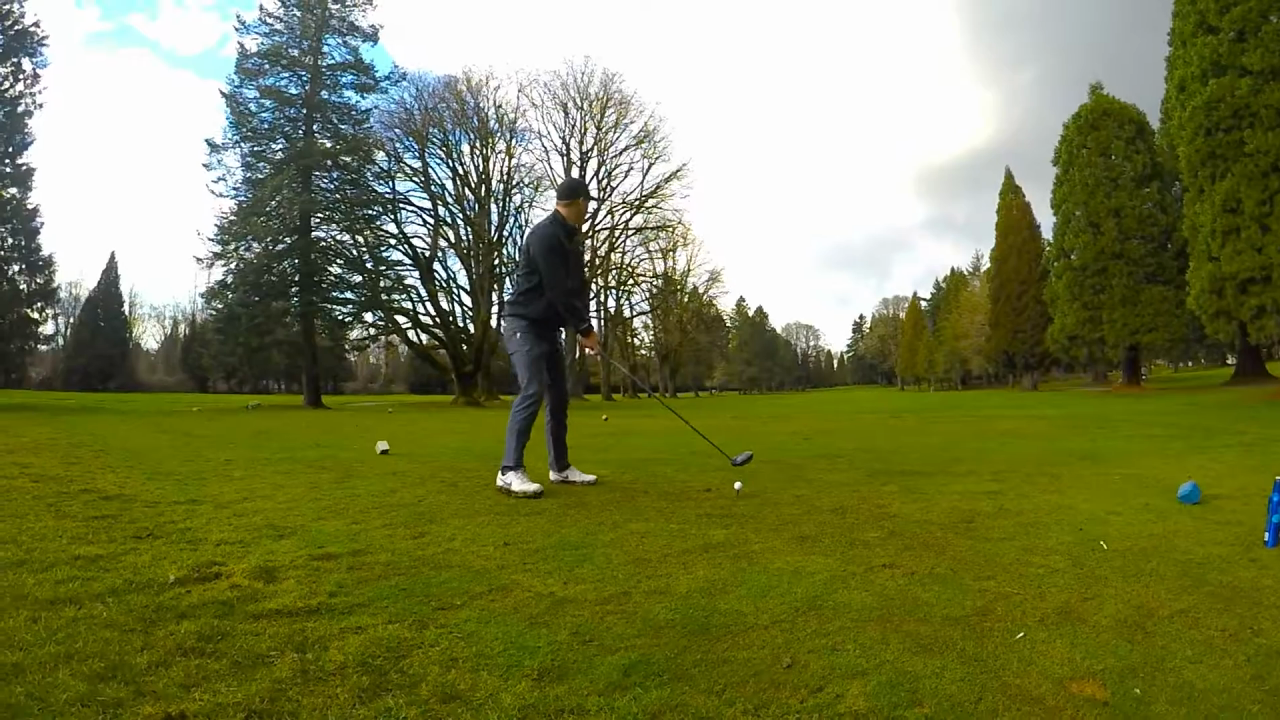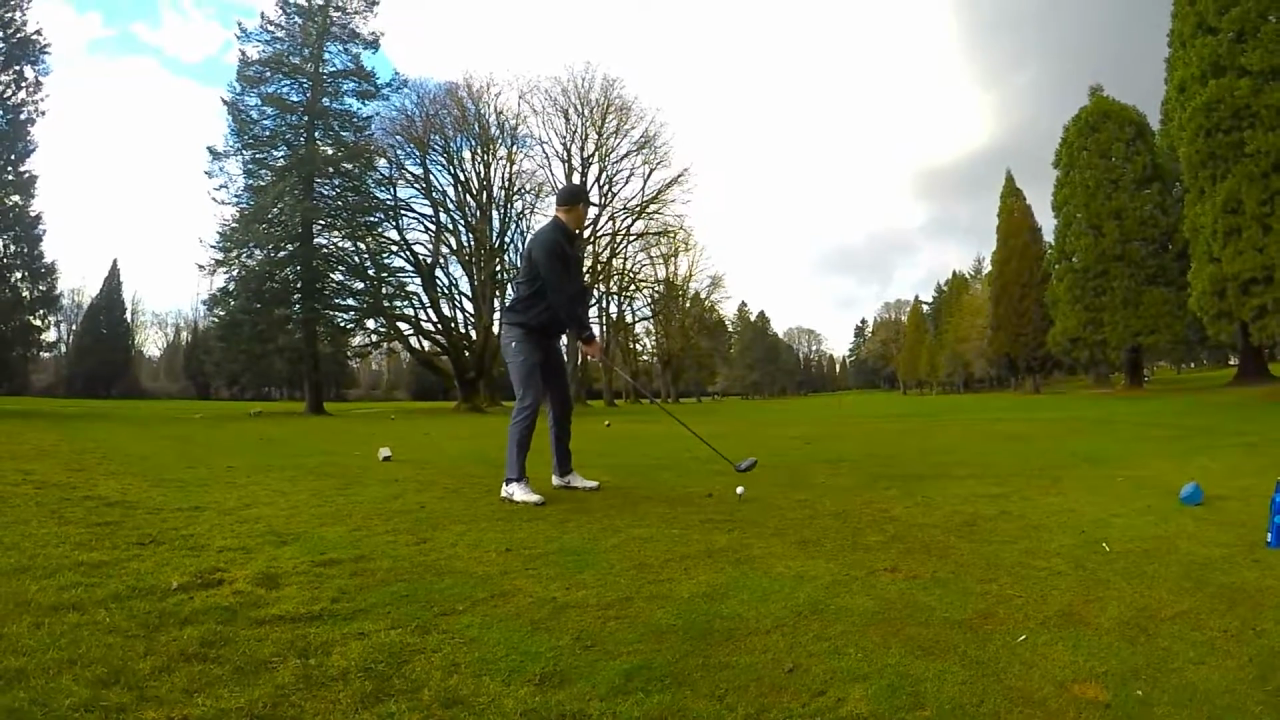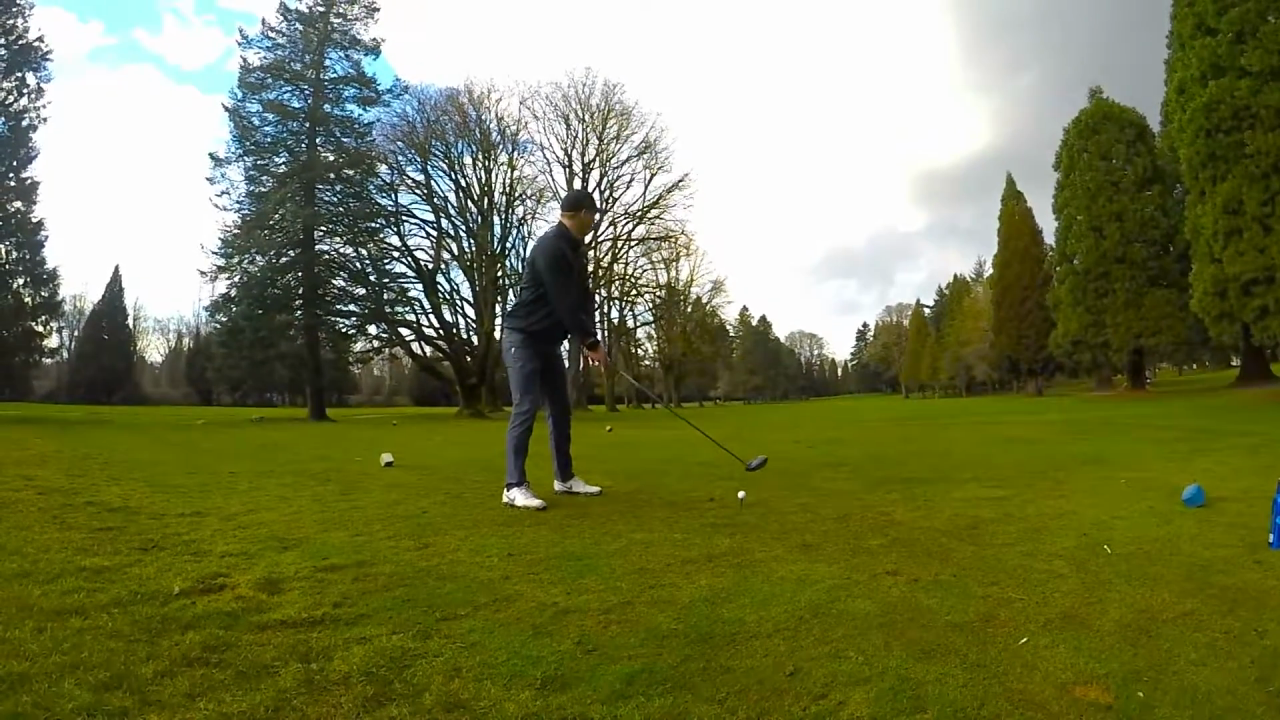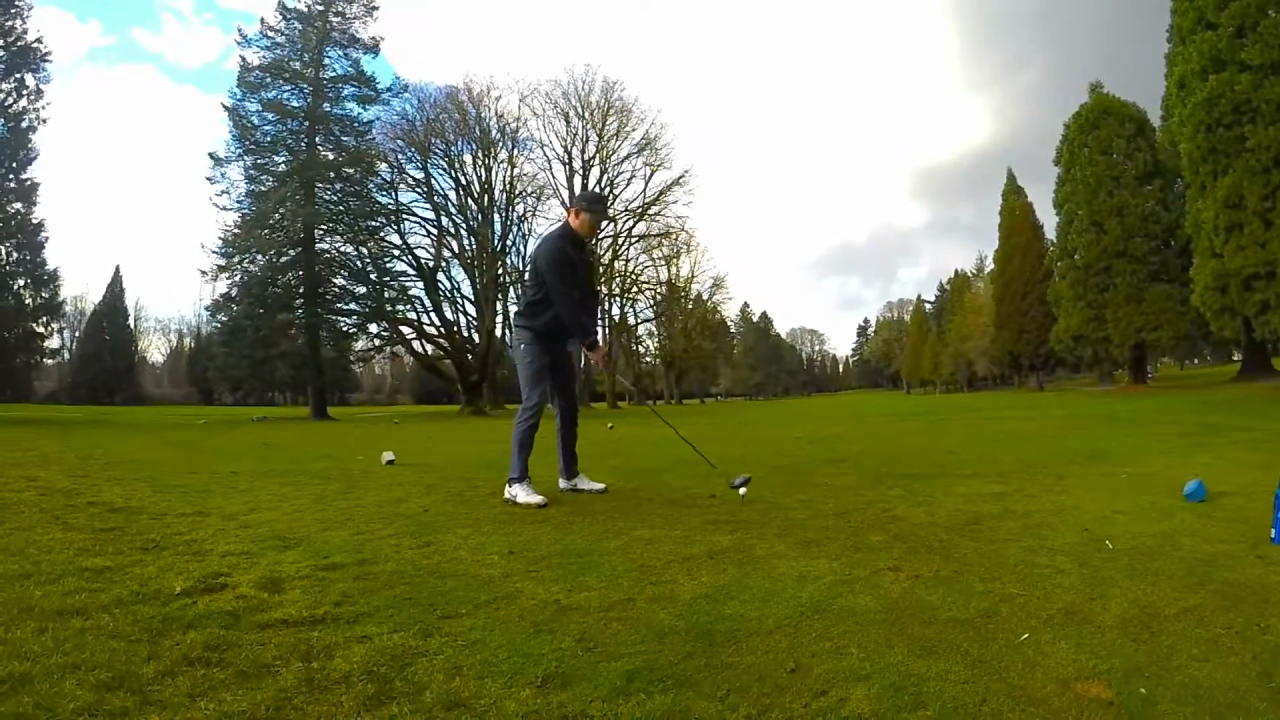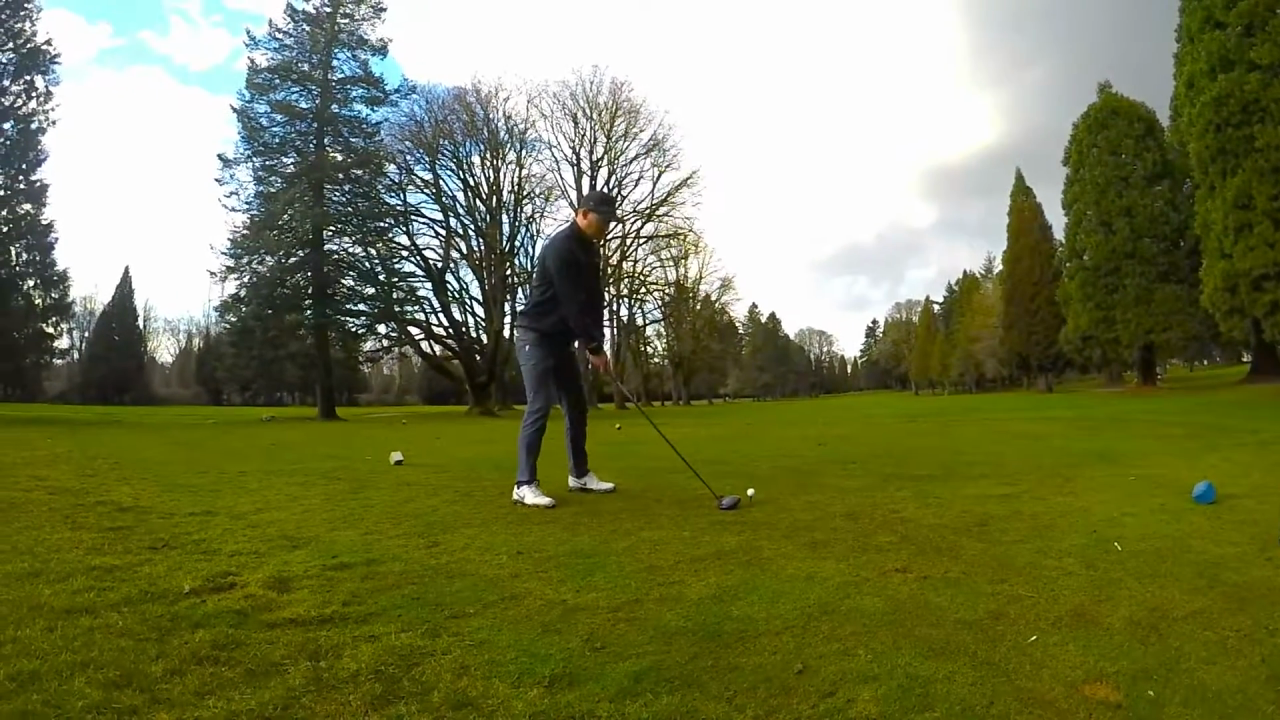
dt=0.7s
person 1, frame 1
left shoulder: (570, 239)
right shoulder: (545, 235)
left elbow: (577, 287)
right elbow: (558, 290)
left wrist: (582, 328)
right wrist: (584, 328)
left hip: (548, 327)
right hip: (524, 324)
left knee: (559, 398)
right knee: (533, 390)
left ankle: (560, 468)
right ankle: (511, 470)
person 1, frame 2
left shoulder: (569, 243)
right shoulder: (547, 241)
left elbow: (577, 294)
right elbow: (561, 296)
left wrist: (583, 335)
right wrist: (586, 336)
left hip: (547, 334)
right hip: (522, 332)
left knee: (561, 403)
right knee: (529, 401)
left ankle: (563, 473)
right ankle: (513, 482)
person 1, frame 3
left shoulder: (574, 249)
right shoulder: (550, 248)
left elbow: (582, 300)
right elbow: (565, 303)
left wrist: (589, 340)
right wrist: (591, 342)
left hip: (548, 340)
right hip: (522, 337)
left knee: (560, 408)
right knee: (526, 408)
left ankle: (564, 477)
right ankle: (515, 486)
person 1, frame 4
left shoulder: (582, 249)
right shoulder: (553, 247)
left elbow: (589, 298)
right elbow: (565, 302)
left wrist: (590, 340)
right wrist: (591, 343)
left hip: (559, 338)
right hip: (532, 335)
left knee: (568, 406)
right knee: (534, 402)
left ankle: (569, 475)
right ankle: (517, 482)
person 1, frame 5
left shoulder: (591, 251)
right shoulder: (561, 247)
left elbow: (594, 301)
right elbow: (571, 304)
left wrist: (596, 343)
right wrist: (594, 347)
left hip: (562, 339)
right hip: (536, 336)
left knee: (576, 405)
right knee: (540, 406)
left ankle: (579, 474)
right ankle: (525, 485)
